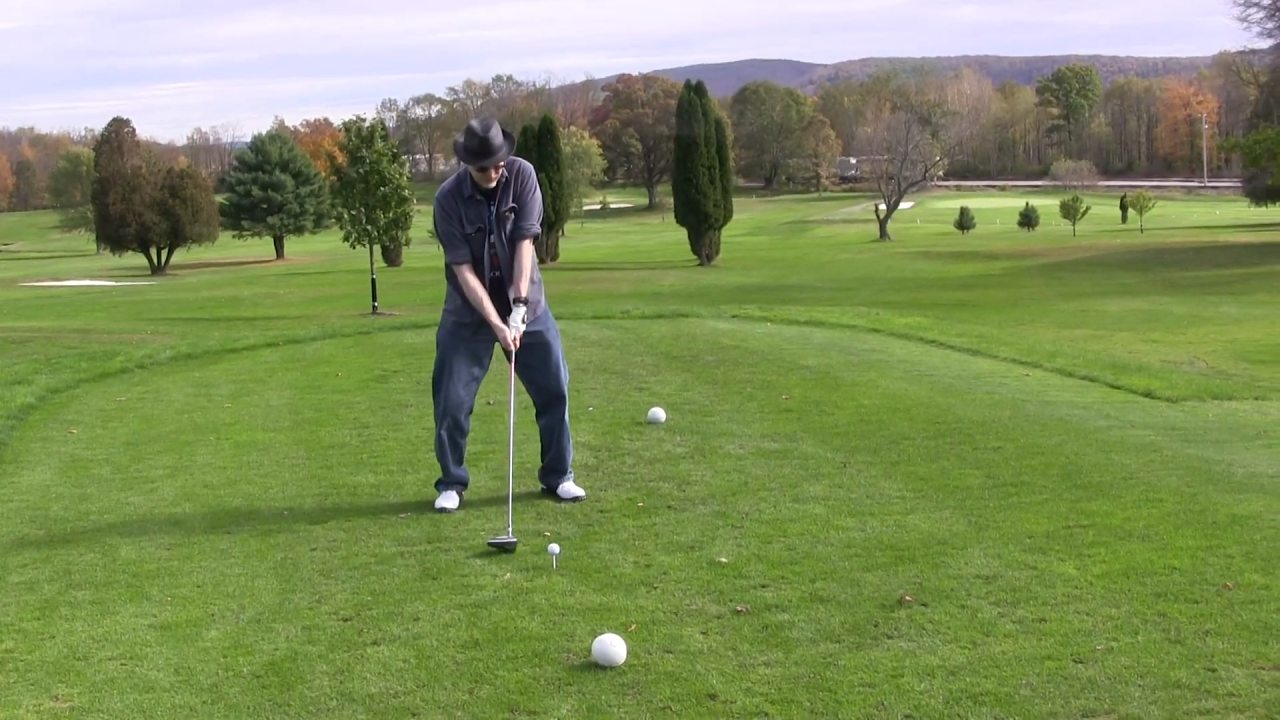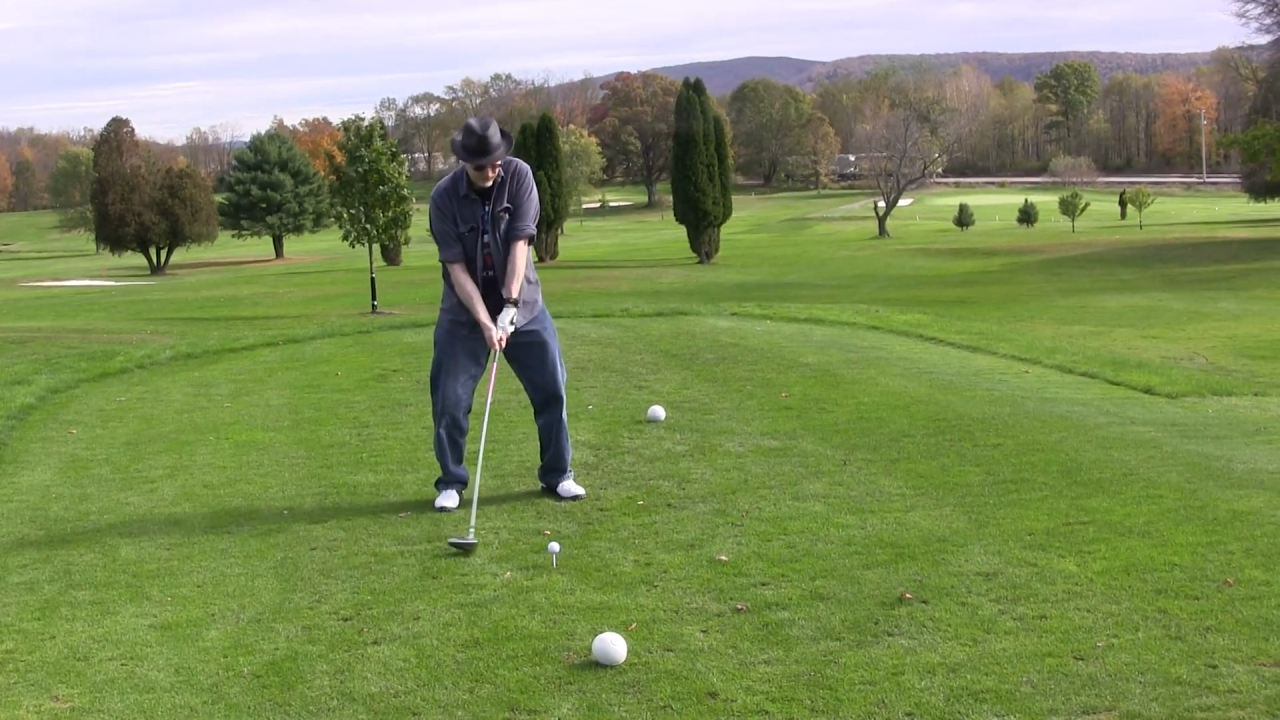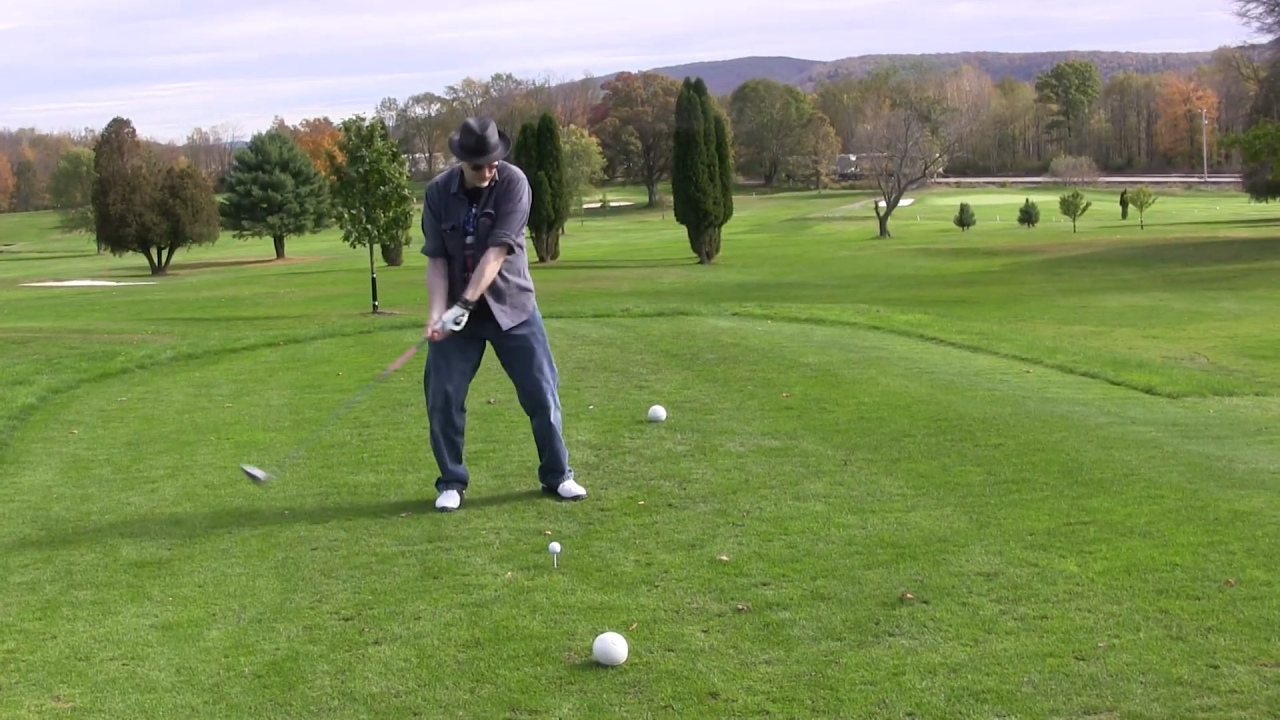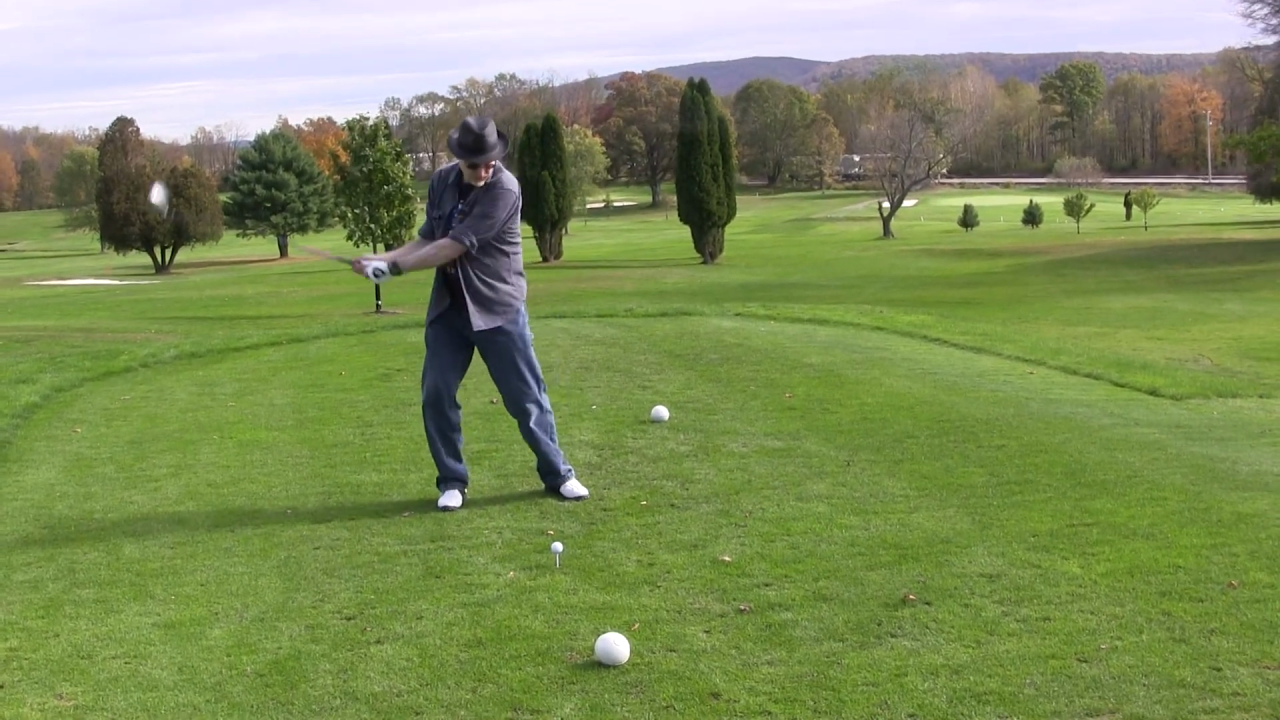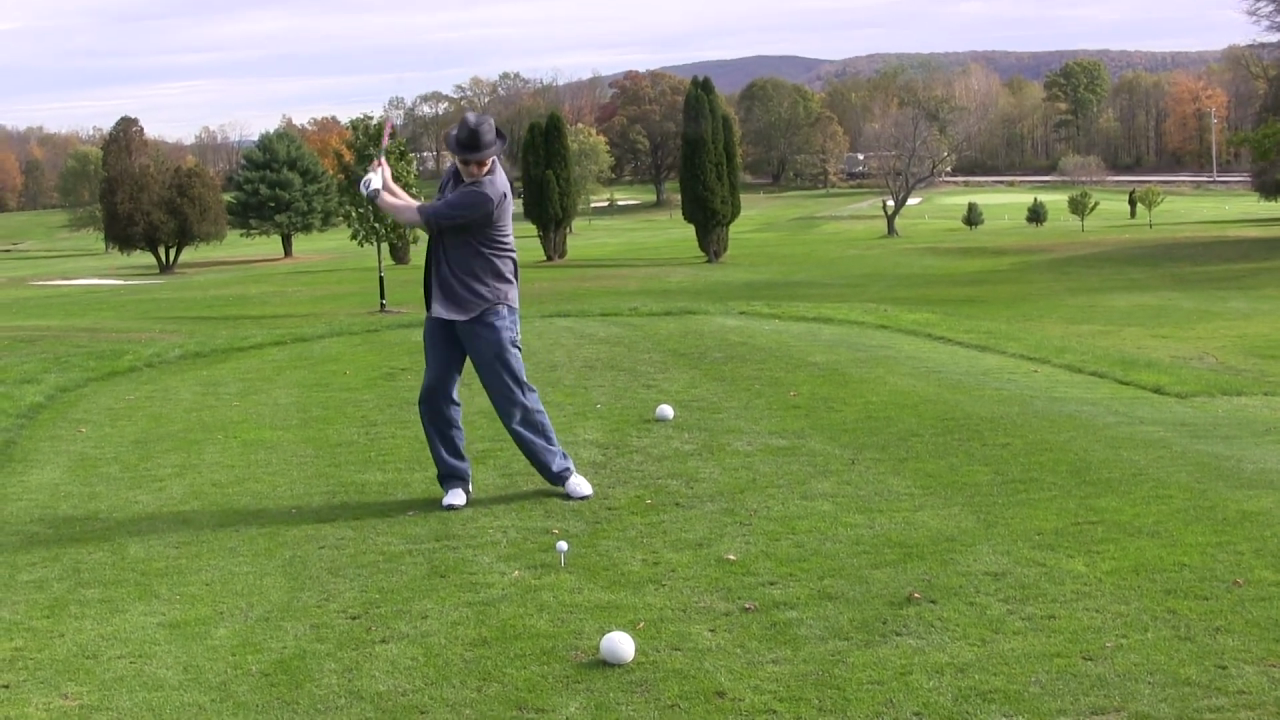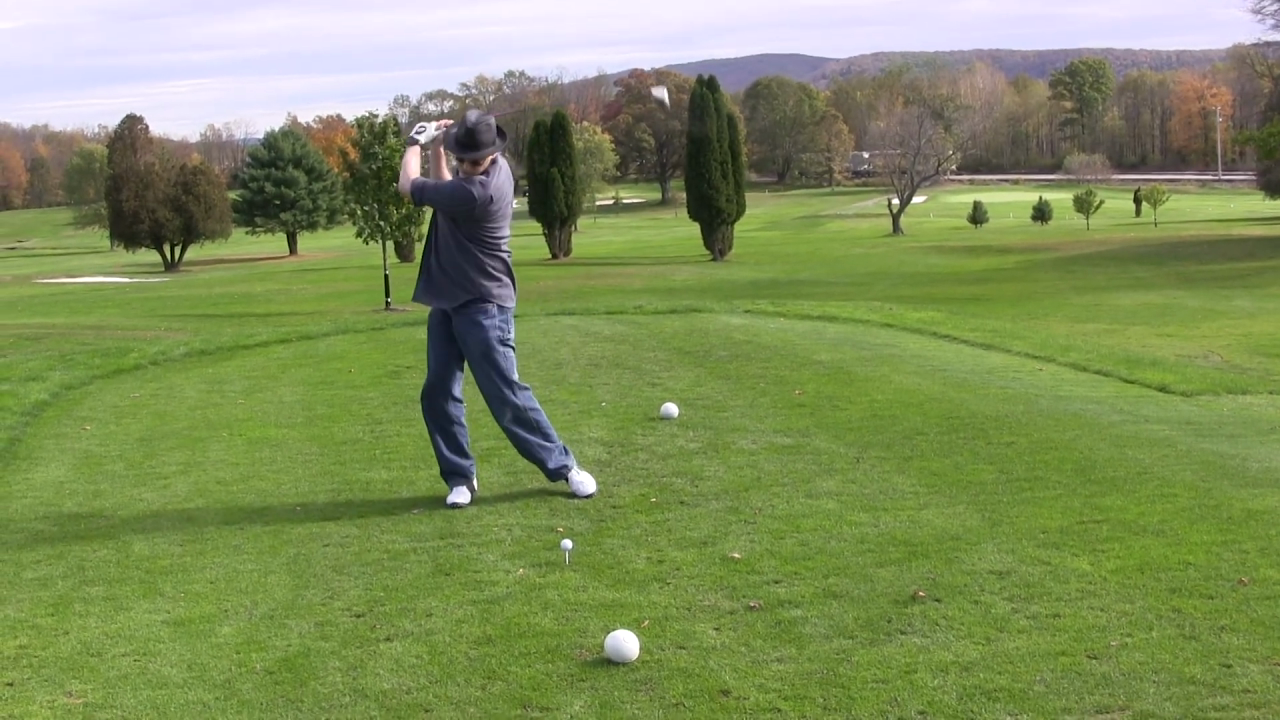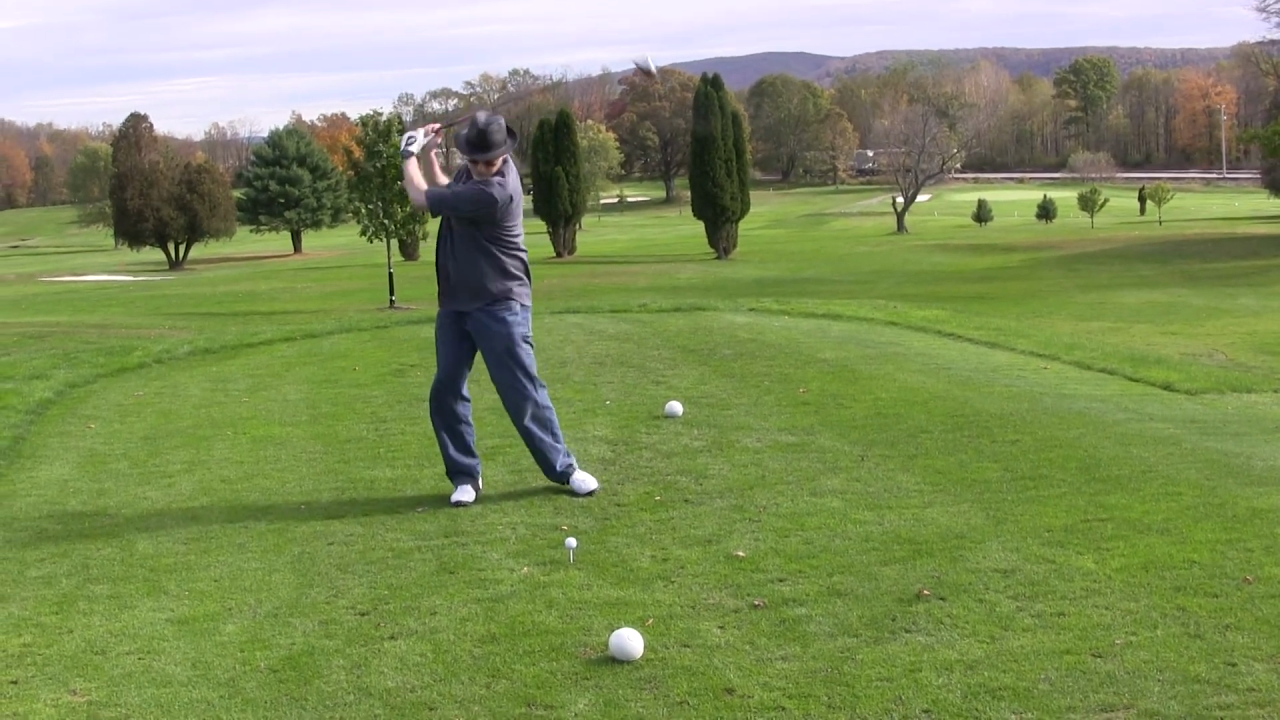
dt=0.2s
person 1, frame 1
left shoulder: (522, 174)
right shoulder: (448, 198)
left elbow: (525, 242)
right elbow: (462, 269)
left wrist: (519, 305)
right wrist: (495, 323)
left hip: (526, 303)
right hip: (469, 311)
left knee: (553, 390)
right knee: (452, 400)
left ankle: (557, 475)
right ankle: (452, 482)
person 1, frame 2
left shoulder: (519, 175)
right shoulder: (444, 196)
left elbow: (519, 244)
right elbow: (456, 268)
left wrist: (510, 305)
right wrist: (485, 322)
left hip: (522, 302)
right hip: (465, 309)
left knee: (551, 389)
right knee: (450, 400)
left ankle: (557, 474)
right ankle: (452, 482)
person 1, frame 3
left shoulder: (514, 183)
right shoulder: (437, 192)
left elbow: (496, 253)
right elbow: (436, 259)
left wrist: (464, 306)
right wrist: (437, 310)
left hip: (512, 304)
right hip: (455, 307)
left knee: (541, 394)
right knee: (443, 397)
left ankle: (557, 474)
right ankle: (452, 481)
person 1, frame 4
left shoulder: (504, 189)
right shoulder: (442, 181)
left elbow: (453, 247)
right elbow: (428, 238)
left wrist: (392, 264)
right wrist: (387, 257)
left hip: (498, 308)
right hip: (448, 305)
left knee: (525, 396)
right knee: (437, 394)
left ankle: (558, 474)
right ankle: (453, 480)
person 1, frame 5
left shoulder: (487, 192)
right shoulder: (457, 174)
left elbow: (419, 218)
right elbow: (426, 213)
left wrist: (378, 193)
right wrist: (389, 185)
left hip: (487, 306)
right hip: (445, 303)
left knee: (512, 397)
right knee: (434, 394)
left ankle: (560, 470)
right ankle: (456, 479)
person 1, frame 6
left shoulder: (478, 190)
right shoulder: (473, 174)
left elbow: (409, 186)
right elbow: (443, 189)
left wrist: (416, 144)
right wrist: (437, 146)
left hip: (483, 303)
right hip: (450, 299)
left knee: (505, 395)
right knee: (438, 392)
left ankle: (561, 464)
right ankle: (460, 477)
person 1, frame 7
left shoulder: (494, 191)
right shoulder: (475, 172)
left elbow: (422, 199)
right elbow: (447, 194)
left wrist: (410, 154)
right wrist: (429, 154)
left hip: (500, 302)
right hip: (458, 300)
left knee: (521, 390)
right knee: (446, 391)
left ankle: (563, 467)
right ankle: (465, 475)
